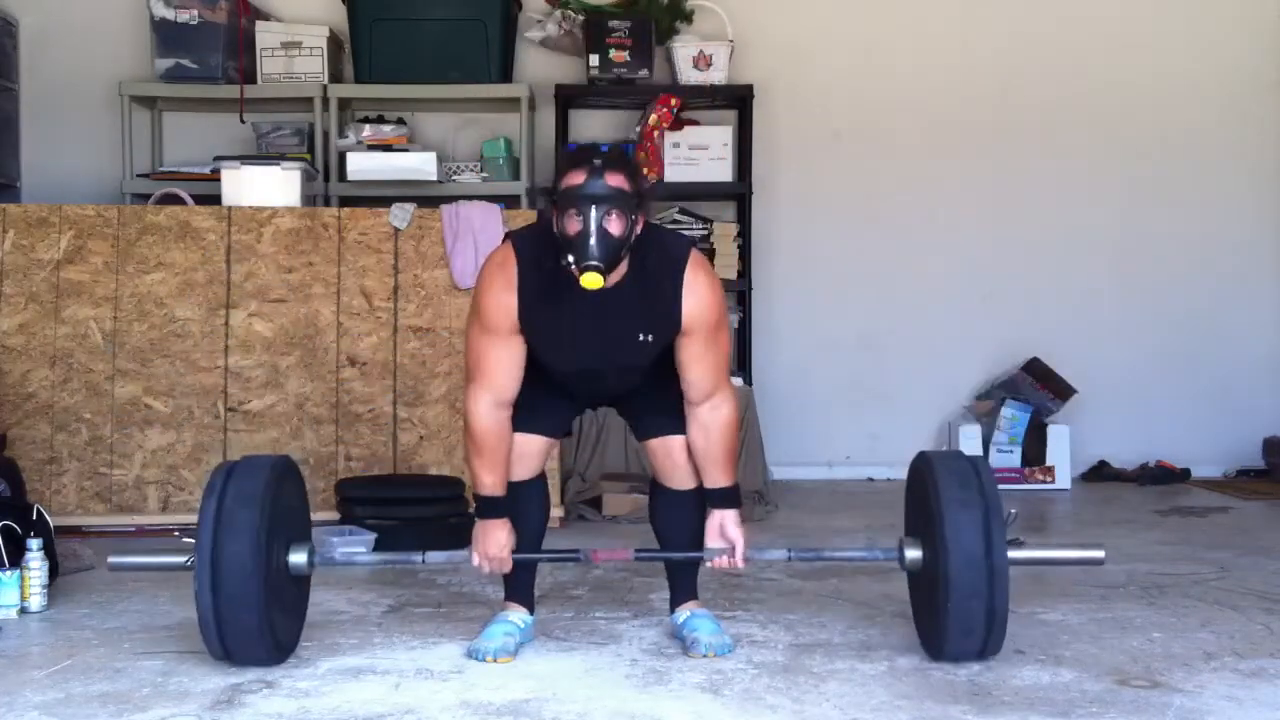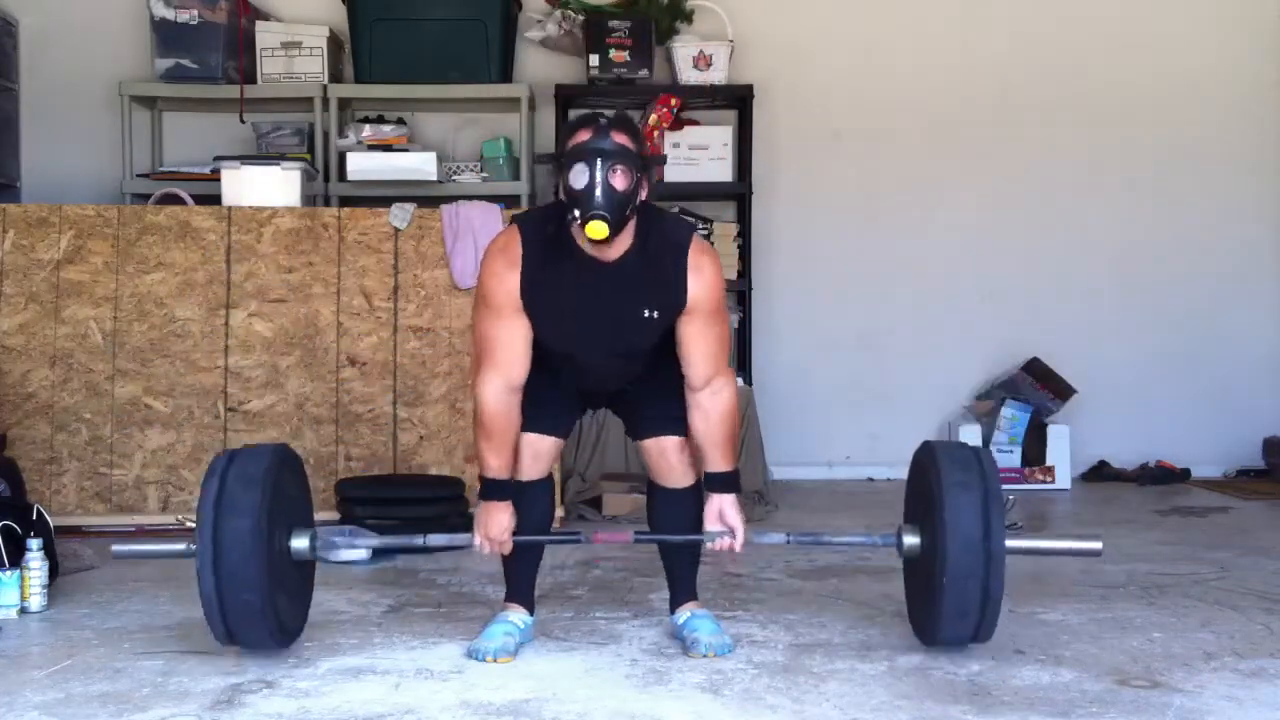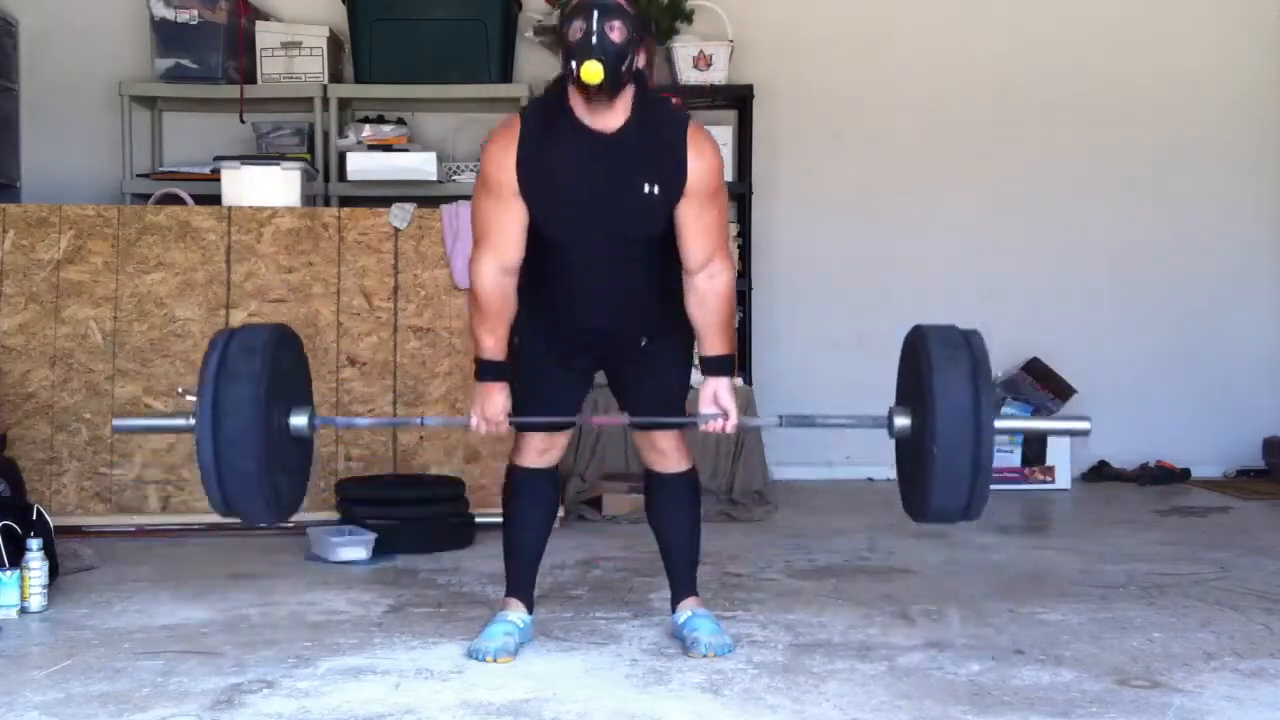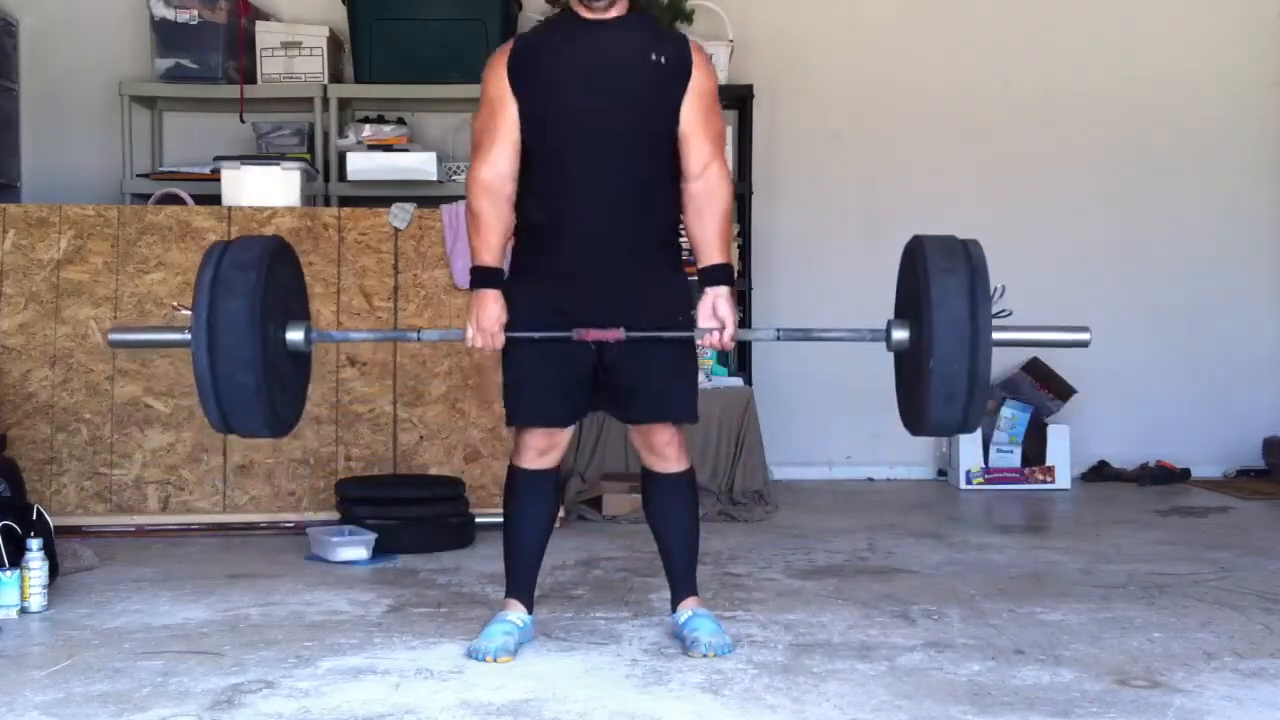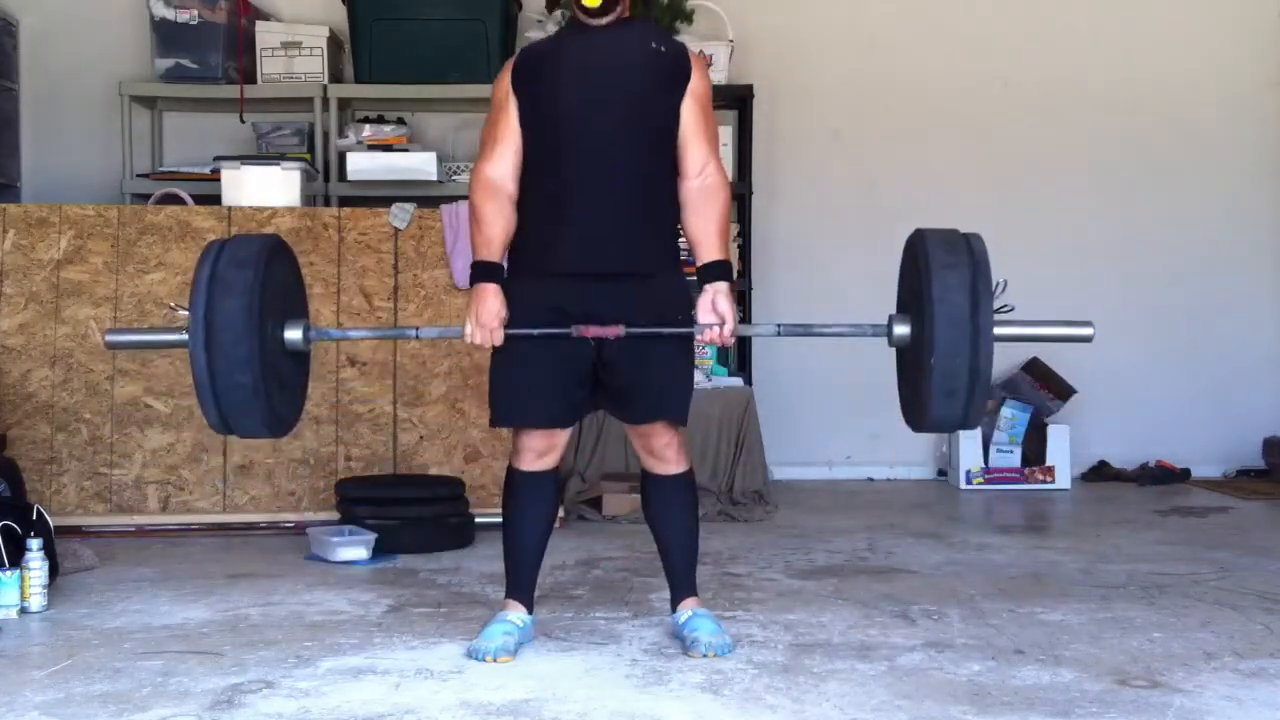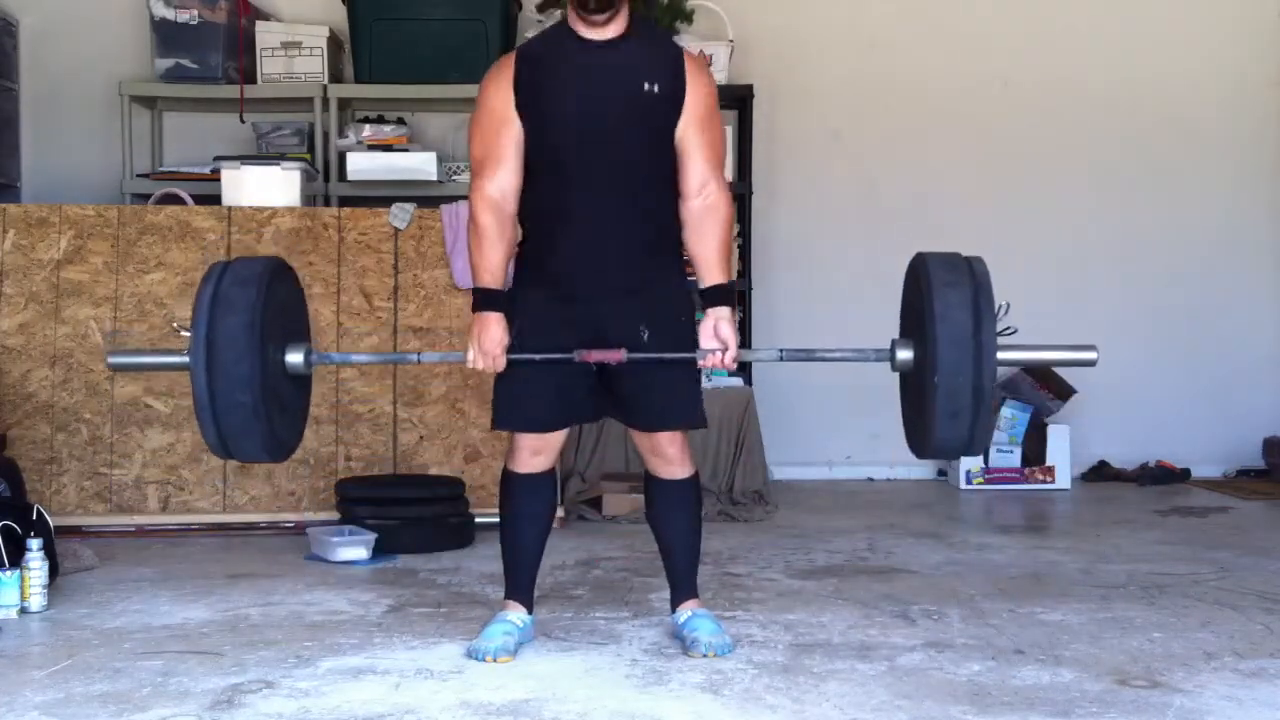
dt=0.3s
person 1, frame 1
left shoulder: (689, 278)
right shoulder: (509, 272)
left elbow: (709, 401)
right elbow: (489, 401)
left wrist: (724, 504)
right wrist: (490, 511)
left hip: (649, 372)
right hip: (547, 373)
left knee: (679, 457)
right knee: (518, 455)
left ankle: (687, 606)
right ankle: (517, 609)
person 1, frame 2
left shoulder: (689, 259)
right shoulder: (514, 255)
left elbow: (709, 383)
right elbow: (499, 384)
left wrist: (721, 490)
right wrist: (495, 497)
left hip: (649, 368)
right hip: (552, 367)
left knee: (673, 459)
right knee: (527, 458)
left ankle: (687, 607)
right ankle: (516, 609)
person 1, frame 3
left shoulder: (686, 145)
right shoulder: (515, 144)
left elbow: (707, 268)
right elbow: (496, 267)
left wrist: (718, 372)
right wrist: (490, 375)
left hip: (650, 321)
right hip: (549, 322)
left knee: (666, 447)
right knee: (535, 448)
left ankle: (688, 605)
right ankle: (516, 607)
person 1, frame 4
left shoulder: (677, 54)
right shoulder: (519, 58)
left elbow: (704, 174)
right elbow: (492, 175)
left wrist: (718, 282)
right wrist: (486, 284)
left hip: (650, 291)
right hip: (544, 292)
left knee: (663, 443)
right knee: (537, 445)
left ankle: (688, 604)
right ankle: (517, 608)
person 1, frame 5
left shoulder: (674, 59)
right shoulder: (528, 65)
left elbow: (701, 174)
right elbow: (497, 177)
left wrist: (716, 278)
right wrist: (487, 279)
left hip: (649, 289)
right hip: (542, 290)
left knee: (662, 445)
right knee: (535, 448)
left ankle: (688, 604)
right ankle: (517, 607)
person 1, frame 6
left shoulder: (678, 71)
right shoulder: (515, 74)
left elbow: (702, 192)
right elbow: (496, 194)
left wrist: (717, 301)
right wrist: (490, 305)
left hip: (652, 298)
right hip: (544, 299)
left knee: (667, 447)
right knee: (530, 449)
left ankle: (688, 605)
right ankle: (516, 608)
